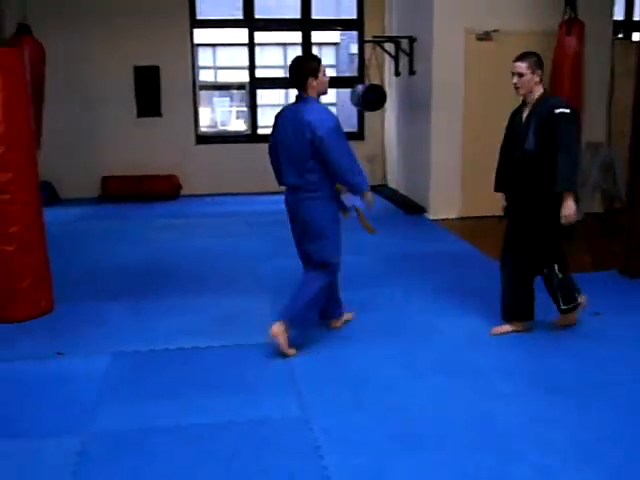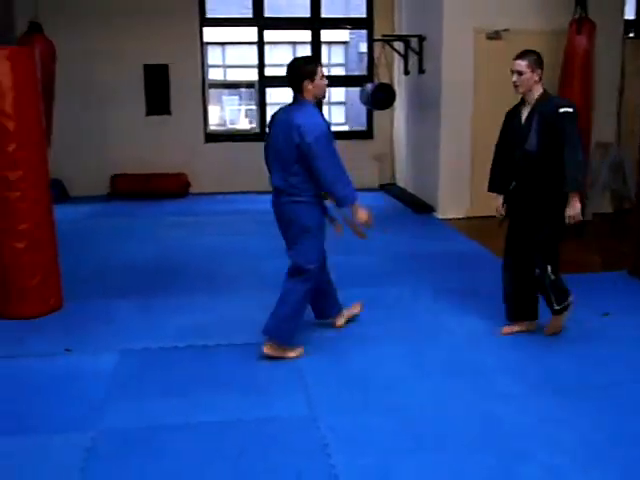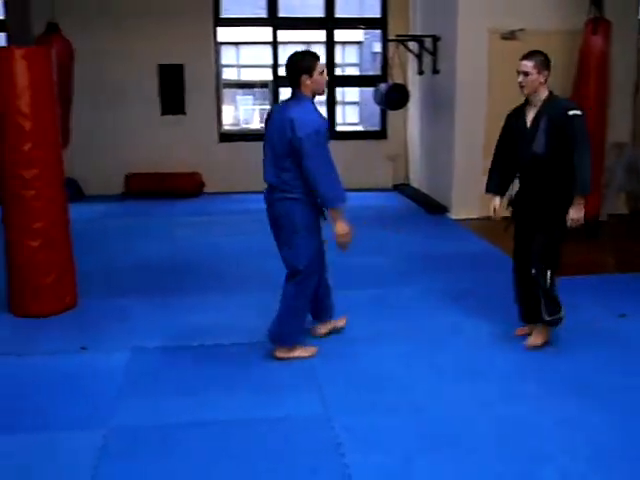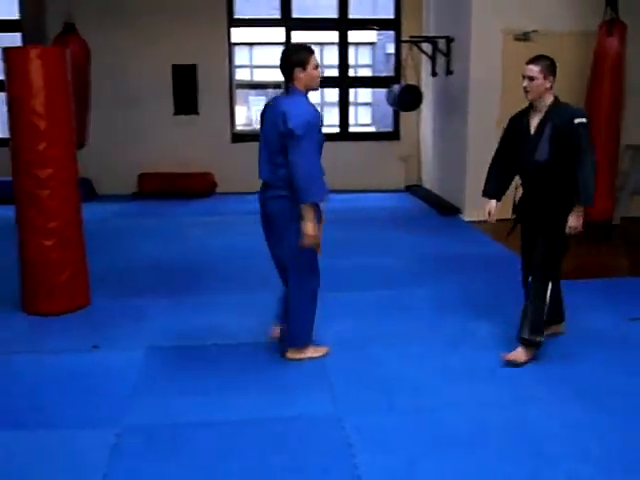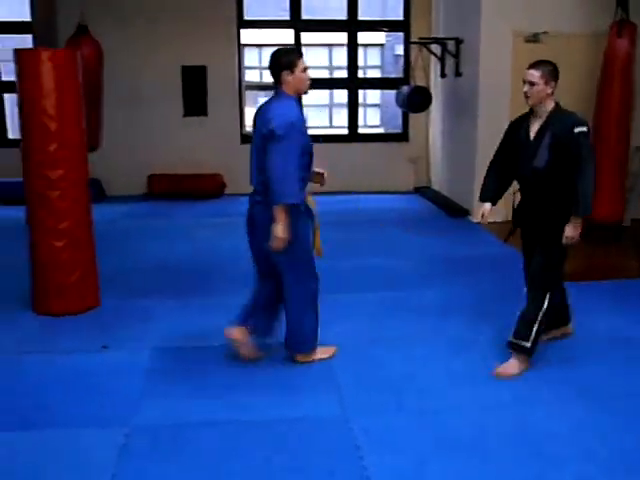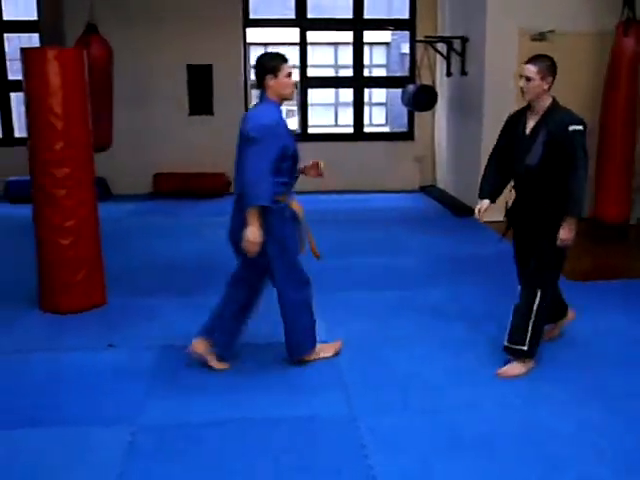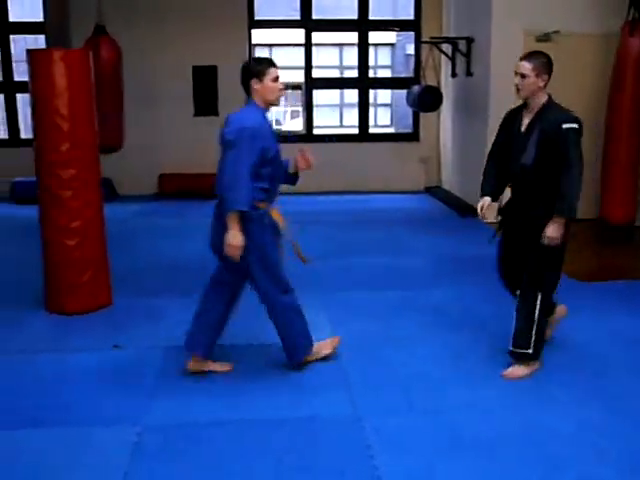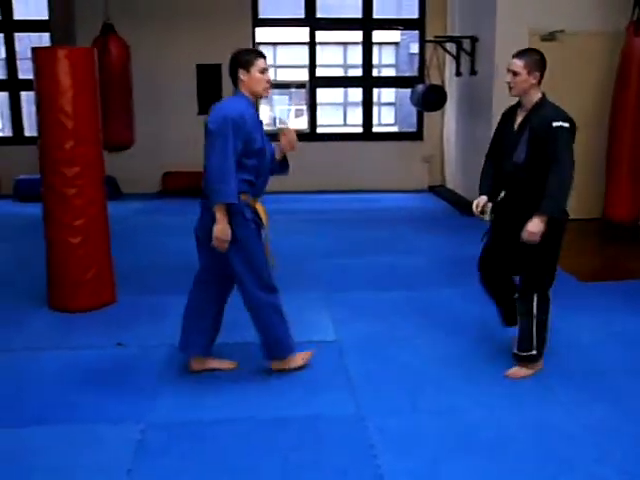
dt=0.1s
person 1, frame 1
left shoulder: (283, 117)
right shoulder: (322, 119)
left elbow: (276, 157)
right elbow: (342, 162)
right wrist: (363, 190)
left hip: (294, 199)
right hip: (318, 201)
left knee: (317, 261)
right knee: (324, 266)
left ankle: (333, 313)
right ankle: (285, 325)
person 1, frame 2
left shoulder: (279, 118)
right shoulder: (313, 124)
left elbow: (272, 160)
right elbow: (331, 172)
right wrist: (355, 207)
left hip: (283, 201)
right hip: (303, 206)
left knee: (313, 261)
right knee: (304, 271)
left ankle: (333, 312)
right ankle: (277, 340)
person 1, frame 3
left shoulder: (278, 113)
right shoulder: (310, 120)
right elbow: (320, 171)
right wrist: (338, 217)
left hip: (277, 198)
right hip: (297, 204)
left knee: (311, 261)
right knee: (303, 271)
left ankle: (323, 319)
right ankle: (286, 342)
person 1, frame 4
left shoulder: (275, 106)
right shoulder: (305, 113)
right elbow: (304, 169)
right wrist: (310, 218)
left hip: (271, 198)
right hip: (290, 203)
left knee: (293, 269)
right knee: (303, 272)
left ankle: (287, 325)
right ankle: (297, 344)
person 1, frame 5
left shoulder: (268, 110)
right shoulder: (288, 115)
right elbow: (282, 171)
left wrist: (307, 173)
right wrist: (281, 221)
left hip: (261, 205)
right hip: (280, 209)
left knee: (272, 276)
right knee: (300, 278)
left ankle: (246, 328)
right ankle: (304, 347)
person 1, frame 6
left shoulder: (263, 117)
right shoulder: (267, 121)
right elbow: (256, 175)
left wrist: (301, 169)
right wrist: (253, 224)
left hip: (261, 213)
right hip: (268, 214)
left knee: (248, 279)
right knee: (293, 281)
left ankle: (209, 341)
right ankle: (305, 347)
person 1, frame 7
left shoulder: (251, 121)
right shoulder: (247, 124)
right elbow: (235, 178)
left wrist: (293, 167)
right wrist: (233, 228)
left hip: (245, 218)
right hip: (248, 220)
left knee: (225, 285)
right knee: (275, 288)
left ankle: (198, 355)
right ankle: (302, 349)
person 1, frame 8
left shoulder: (246, 114)
right shoulder: (230, 114)
left elbow: (258, 166)
right elbow: (220, 170)
left wrist: (281, 151)
right wrist: (221, 219)
left hip: (237, 212)
right hip: (231, 214)
left knee: (212, 283)
right knee: (259, 284)
left ankle: (199, 354)
right ankle: (280, 355)
person 2, frame 1
left shoulder: (557, 111)
right shoulder: (517, 115)
left elbow: (568, 156)
left wrist: (568, 197)
right wrist: (503, 191)
left hip: (549, 201)
right hip: (521, 199)
left knee: (546, 259)
right knee: (513, 258)
left ankle: (571, 303)
right ankle: (518, 317)
person 2, frame 2
left shoulder: (558, 110)
right shoulder: (514, 114)
left elbow: (572, 154)
right elbow: (504, 155)
left wrist: (573, 196)
right wrist: (498, 190)
left hip: (549, 199)
right hip: (520, 197)
left knee: (540, 260)
right knee: (514, 259)
left ankle: (560, 304)
right ankle: (522, 318)
person 2, frame 3
left shoulder: (565, 112)
right shoulder: (516, 116)
left elbow: (580, 158)
right elbow: (503, 156)
left wrist: (578, 201)
right wrist: (497, 192)
left hip: (555, 201)
right hip: (527, 199)
left knee: (540, 264)
right knee: (523, 262)
left ankle: (548, 322)
right ankle: (533, 318)
person 2, frame 4
left shoulder: (571, 119)
right shoulder: (519, 121)
left elbow: (584, 166)
right elbow: (503, 160)
left wrist: (578, 209)
right wrist: (492, 195)
left hip: (559, 209)
right hip: (531, 205)
left knee: (542, 273)
right knee: (533, 269)
left ankle: (529, 343)
right ankle: (554, 320)
person 2, frame 5
left shoulder: (571, 126)
right shoulder: (519, 126)
left elbow: (583, 175)
right elbow: (501, 165)
left wrist: (576, 220)
right wrist: (488, 199)
left hip: (557, 217)
right hip: (530, 212)
left knee: (540, 281)
right knee: (540, 275)
left ankle: (521, 353)
right ankle: (560, 323)
person 2, frame 6
left shoulder: (567, 124)
right shoulder: (516, 120)
left elbow: (577, 175)
right elbow: (499, 160)
left wrist: (570, 220)
right wrist: (487, 195)
left hip: (551, 217)
right hip: (524, 210)
left knee: (535, 282)
right knee: (530, 275)
left ankle: (523, 355)
right ankle: (560, 313)
person 2, frame 7
left shoulder: (562, 122)
right shoulder: (513, 118)
left elbow: (571, 174)
right elbow: (498, 159)
left wrist: (559, 219)
right wrist: (489, 193)
left hip: (545, 216)
right hip: (518, 211)
left knee: (534, 284)
right knee: (510, 272)
left ankle: (527, 356)
right ankle: (551, 311)
person 2, frame 8
left shoulder: (555, 121)
right shoulder: (510, 115)
left elbow: (561, 174)
right elbow: (495, 157)
left wrist: (541, 217)
right wrist: (486, 193)
left hip: (541, 218)
right hip: (510, 211)
left knee: (534, 286)
right knee: (491, 270)
left ankle: (531, 357)
right ankle: (523, 320)
